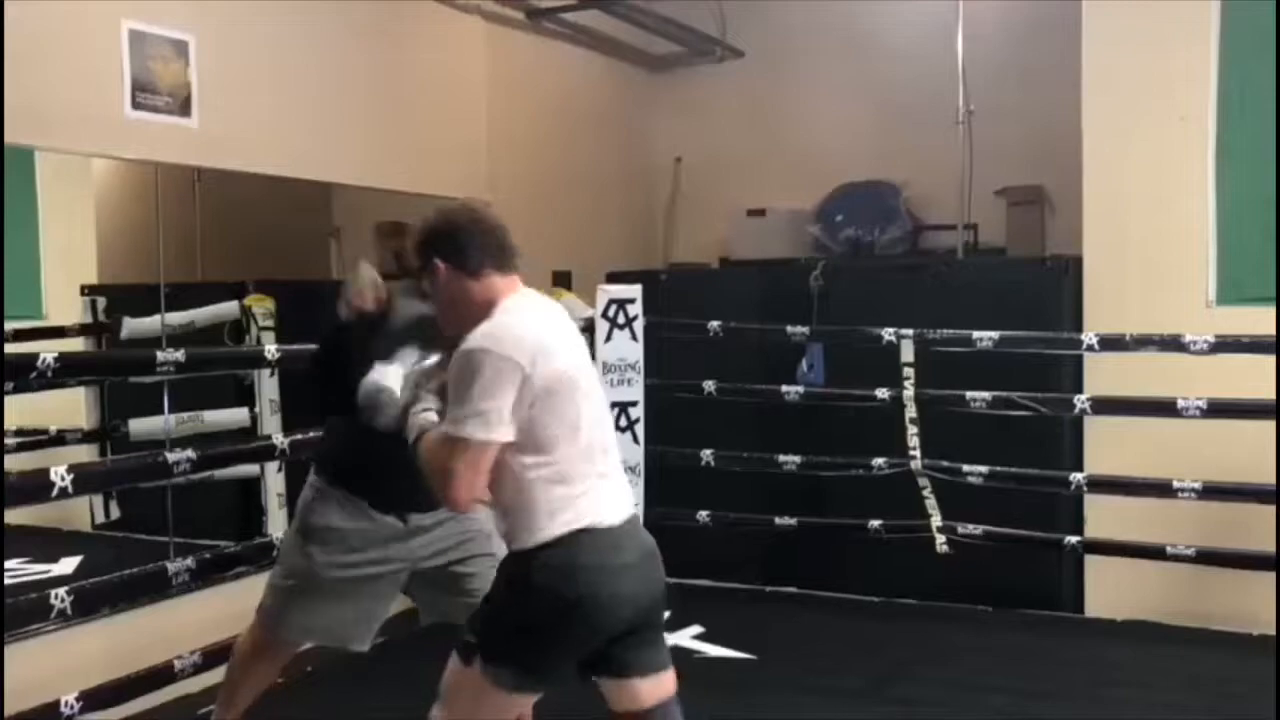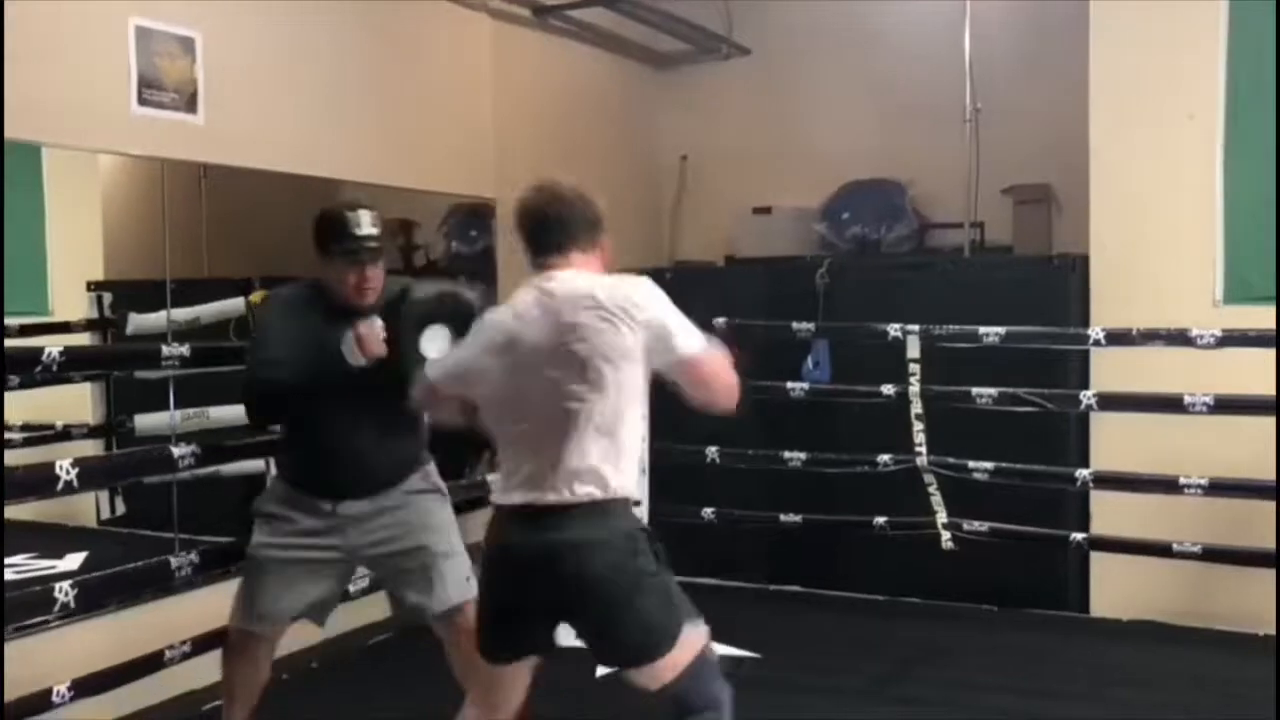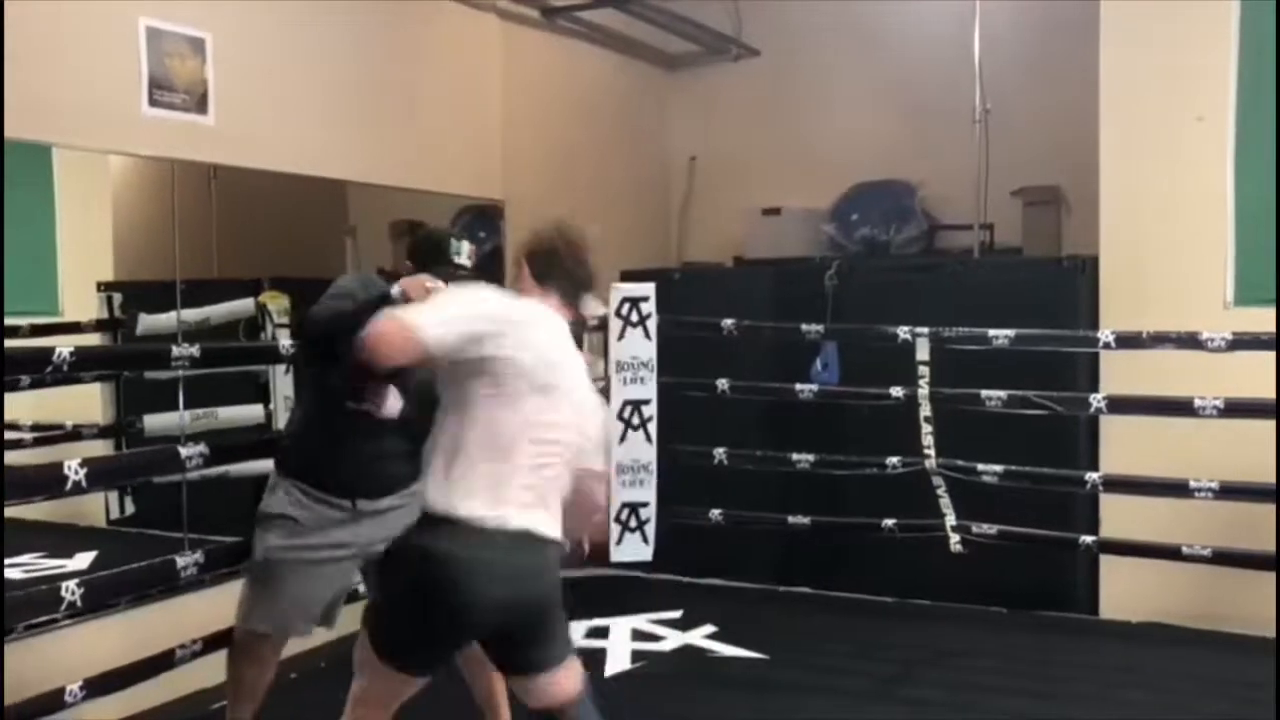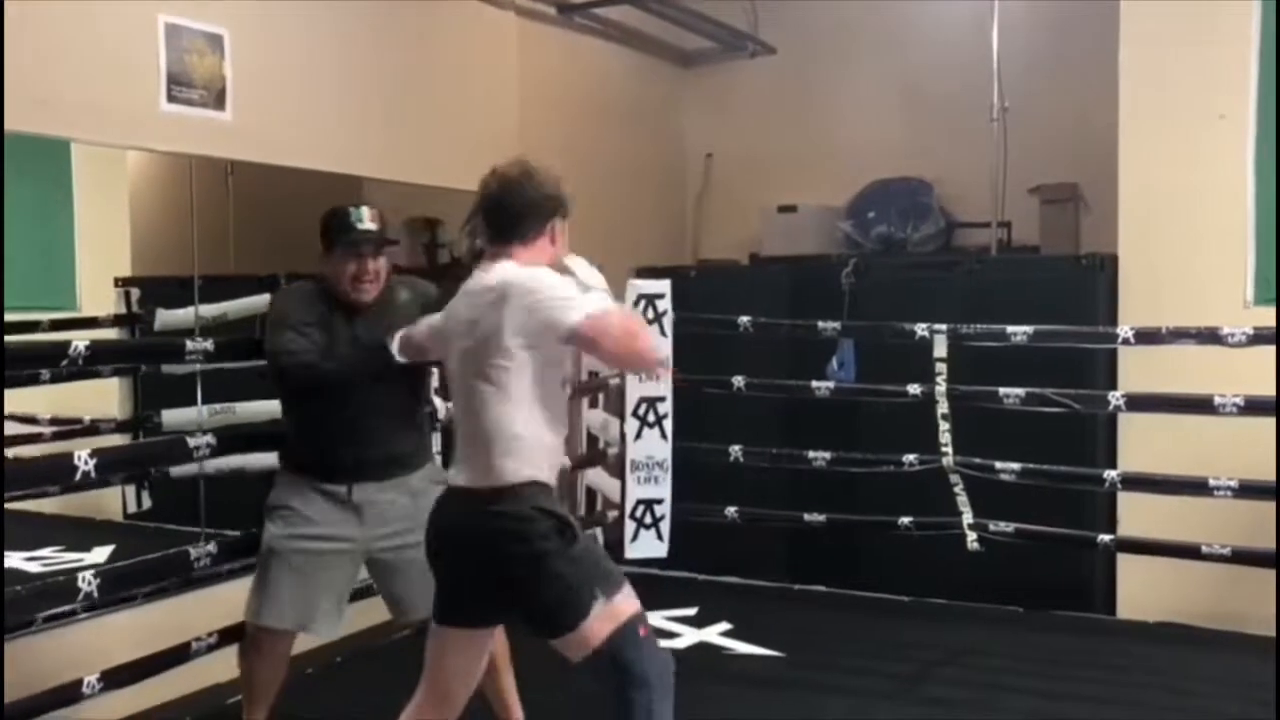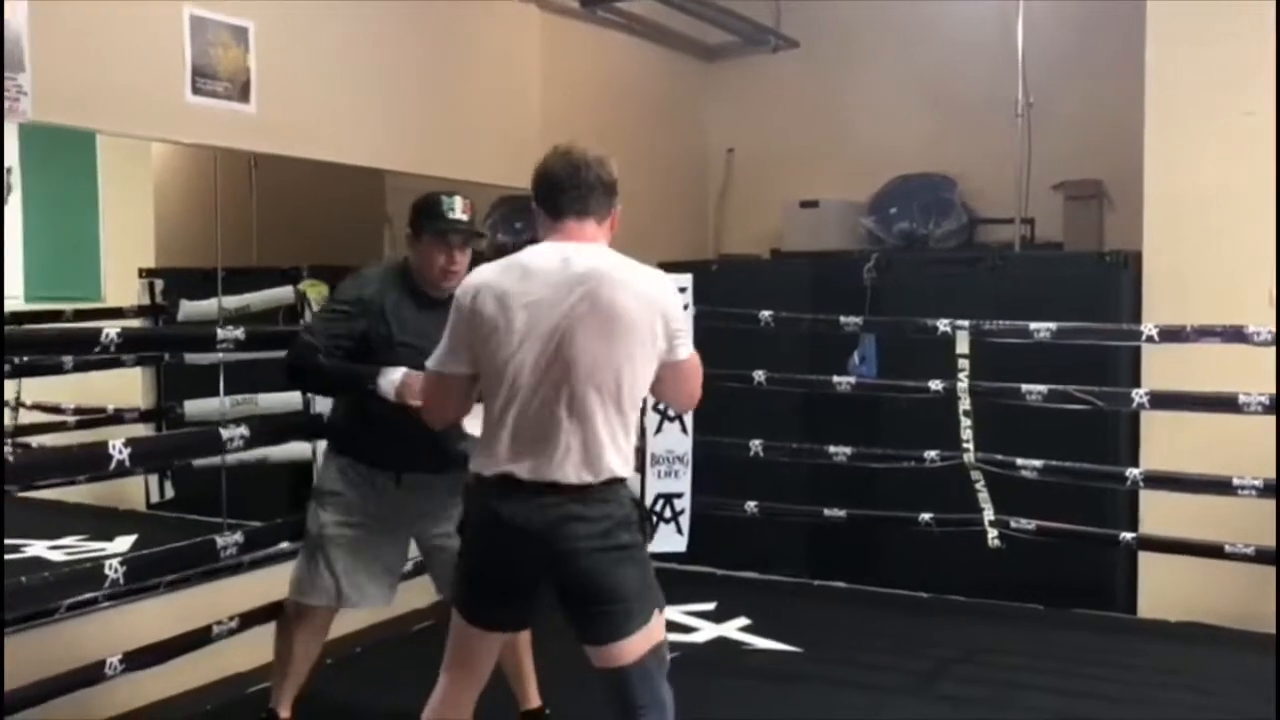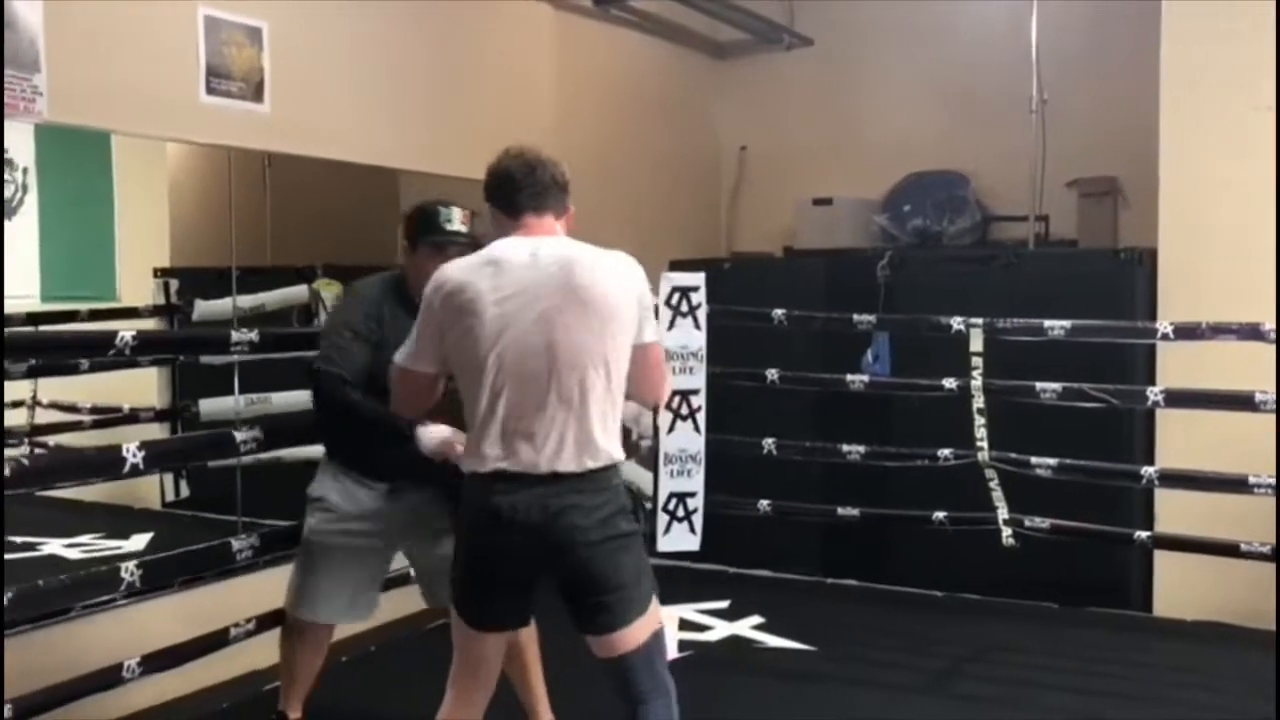
dt=0.5s
person 1, frame 1
left shoulder: (493, 345)
right shoulder: (543, 315)
left elbow: (457, 487)
left wrist: (420, 418)
left hip: (566, 573)
right hip: (632, 557)
person 1, frame 2
left shoulder: (495, 327)
right shoulder: (626, 297)
left elbow: (432, 398)
right elbow: (720, 391)
left hip: (512, 539)
right hip: (597, 538)
person 1, frame 3
left shoulder: (487, 309)
right shoulder: (582, 391)
left elbow: (380, 345)
right elbow: (591, 517)
left hip: (447, 555)
right hip: (528, 568)
person 1, frame 4
left shoulder: (464, 302)
right shoulder: (537, 288)
left elbow: (409, 344)
right elbow: (641, 353)
right wrist: (593, 289)
left hip: (460, 520)
right hip: (520, 519)
right knee: (645, 675)
person 1, frame 5
left shoulder: (485, 286)
right shoulder: (650, 289)
left elbow: (438, 410)
right elbow: (685, 396)
left hip: (500, 511)
right hip: (595, 518)
person 1, frame 6
left shoulder: (454, 282)
right shoulder: (619, 274)
left elbow: (408, 402)
right elbow: (653, 391)
left hip: (495, 507)
right hip: (589, 504)
person 2, frame 1
right shoulder: (391, 319)
right elbow: (333, 395)
right wrist: (354, 317)
left hip: (446, 513)
right hip: (352, 509)
right knee: (274, 635)
person 2, frame 2
right shoulder: (284, 310)
right elbow: (262, 405)
right wrist: (343, 358)
left hip: (403, 492)
right hip: (306, 501)
left knee: (460, 613)
right knee: (252, 627)
person 2, frame 3
right shoulder: (360, 293)
right elbow: (315, 337)
left wrist: (402, 407)
right wrist: (392, 298)
left hip: (404, 499)
right hip: (310, 499)
right knee: (259, 629)
person 2, frame 4
left shoulder: (416, 297)
right shoulder: (296, 304)
right elbow: (296, 381)
right wrist: (393, 352)
left hip: (409, 486)
right hip: (315, 494)
right knee: (269, 622)
person 2, frame 5
right shoulder: (369, 291)
right elbow: (301, 364)
right wrist: (382, 379)
left hip: (451, 479)
right hip: (362, 477)
right knee: (312, 602)
person 2, frame 6
right shoulder: (366, 301)
right elbow: (330, 398)
right wrist: (419, 435)
left hip: (442, 484)
right hip: (356, 485)
right knee: (311, 612)
